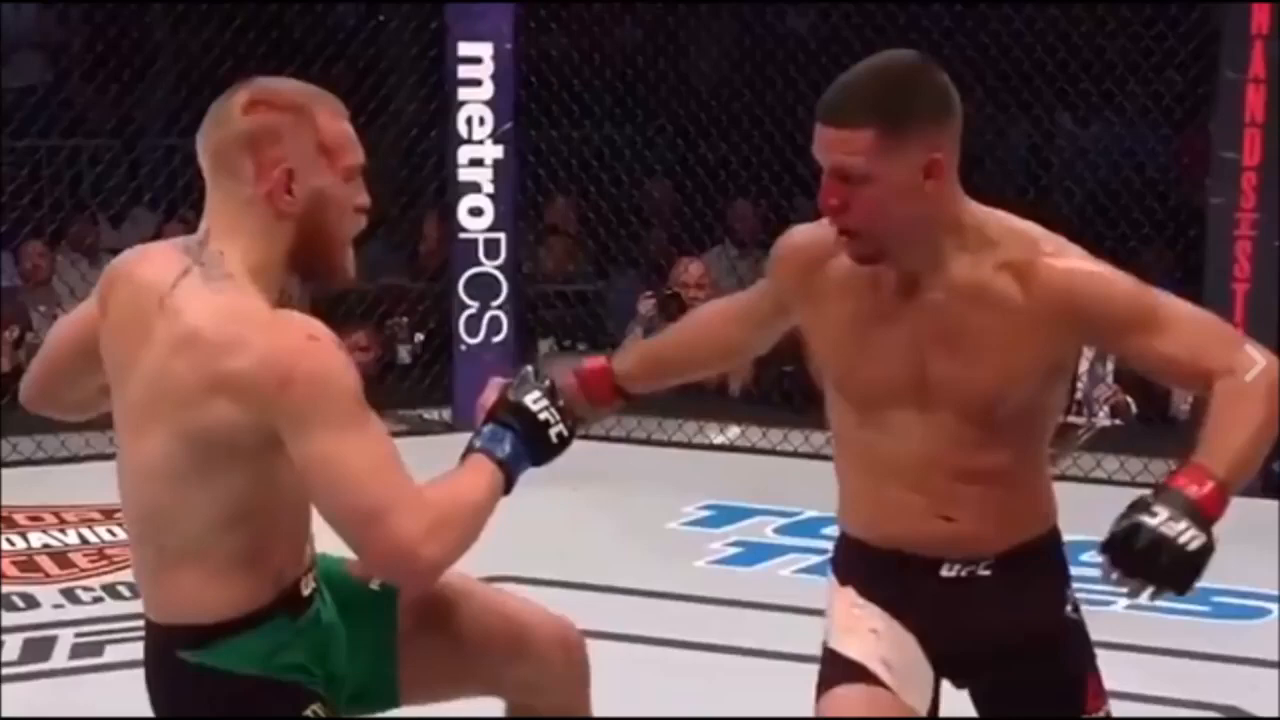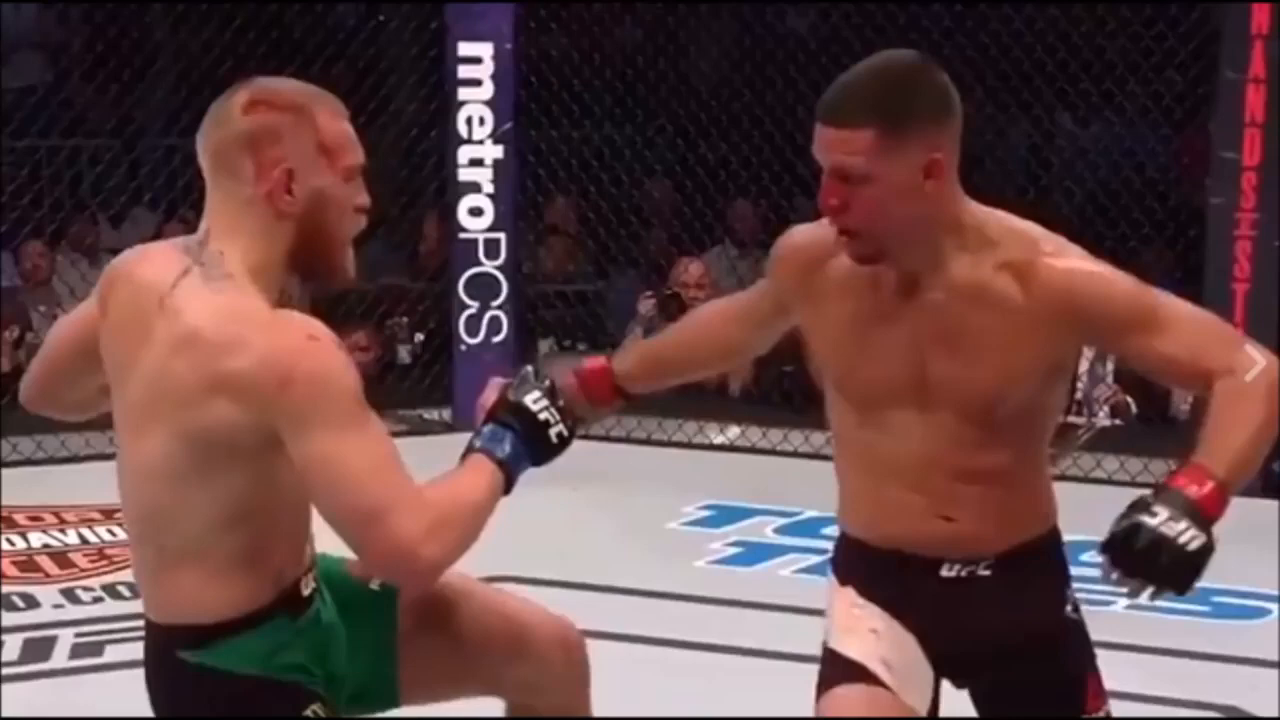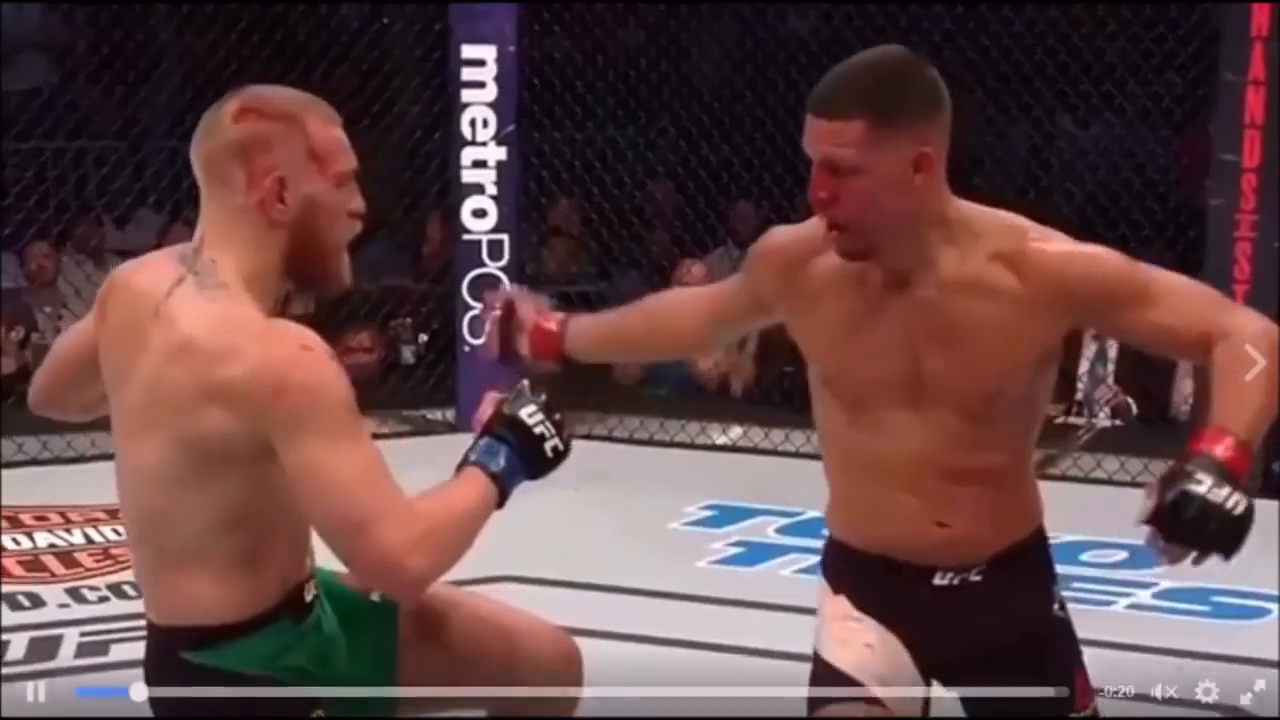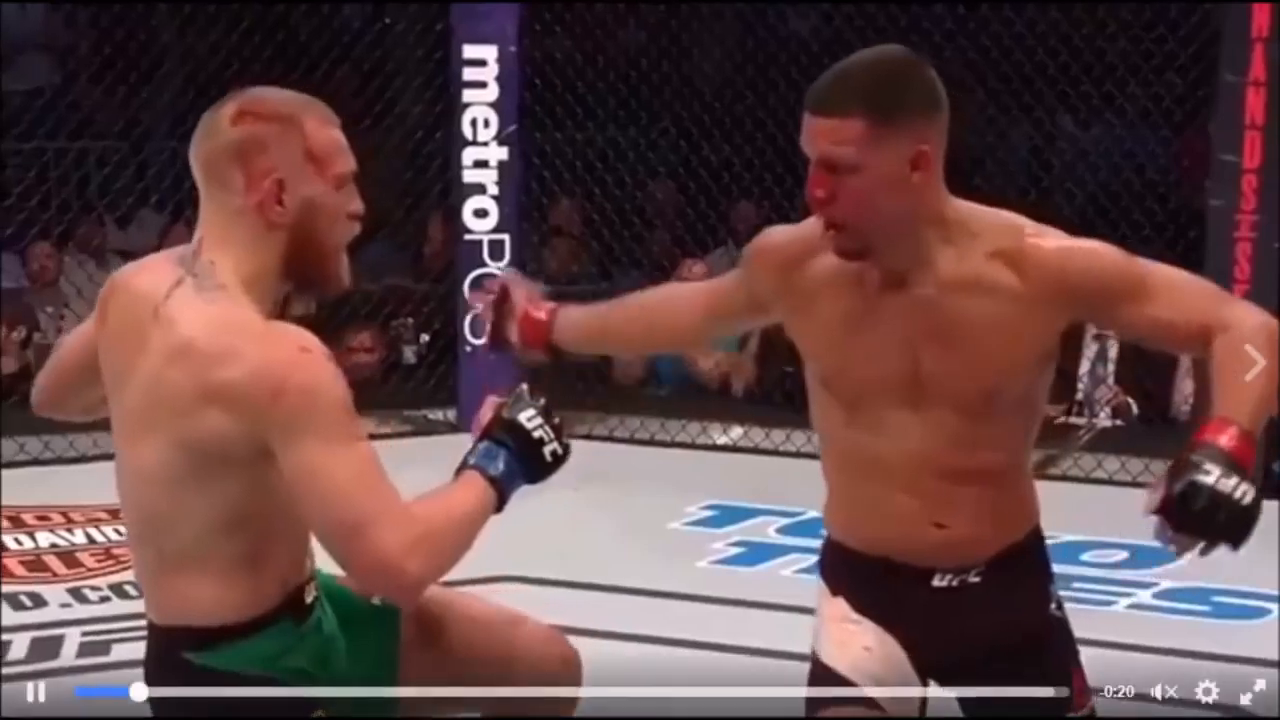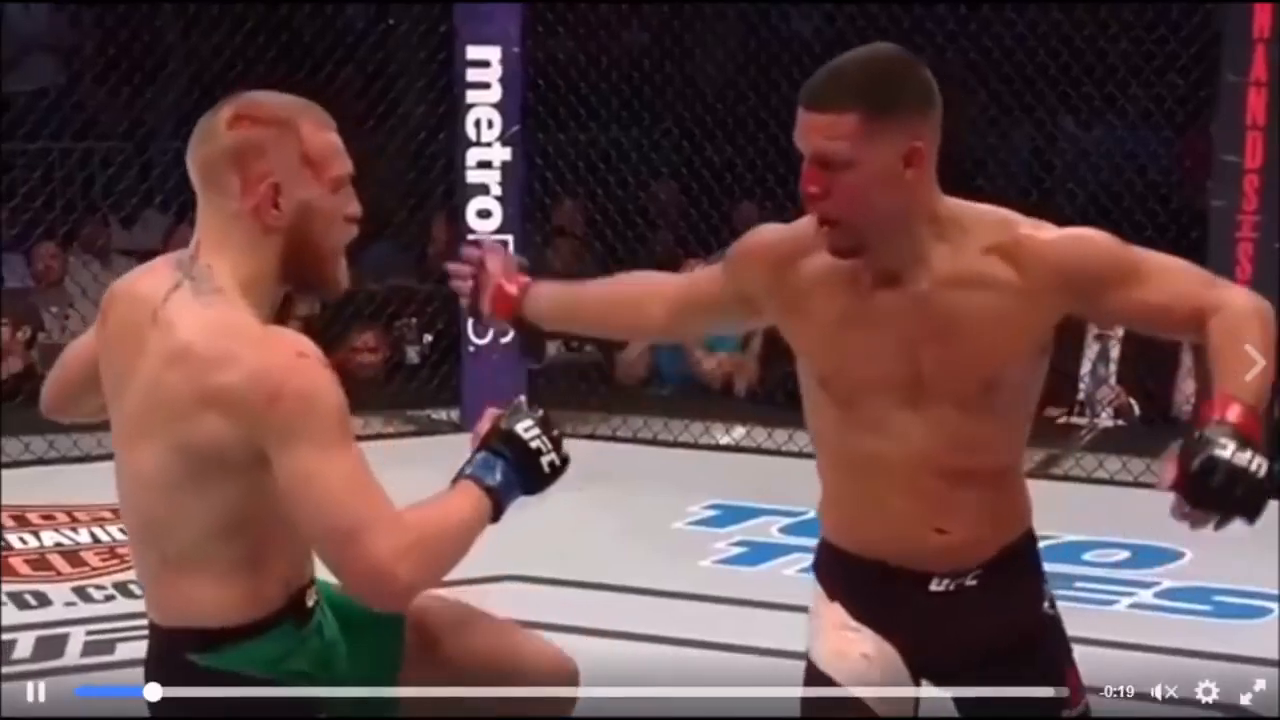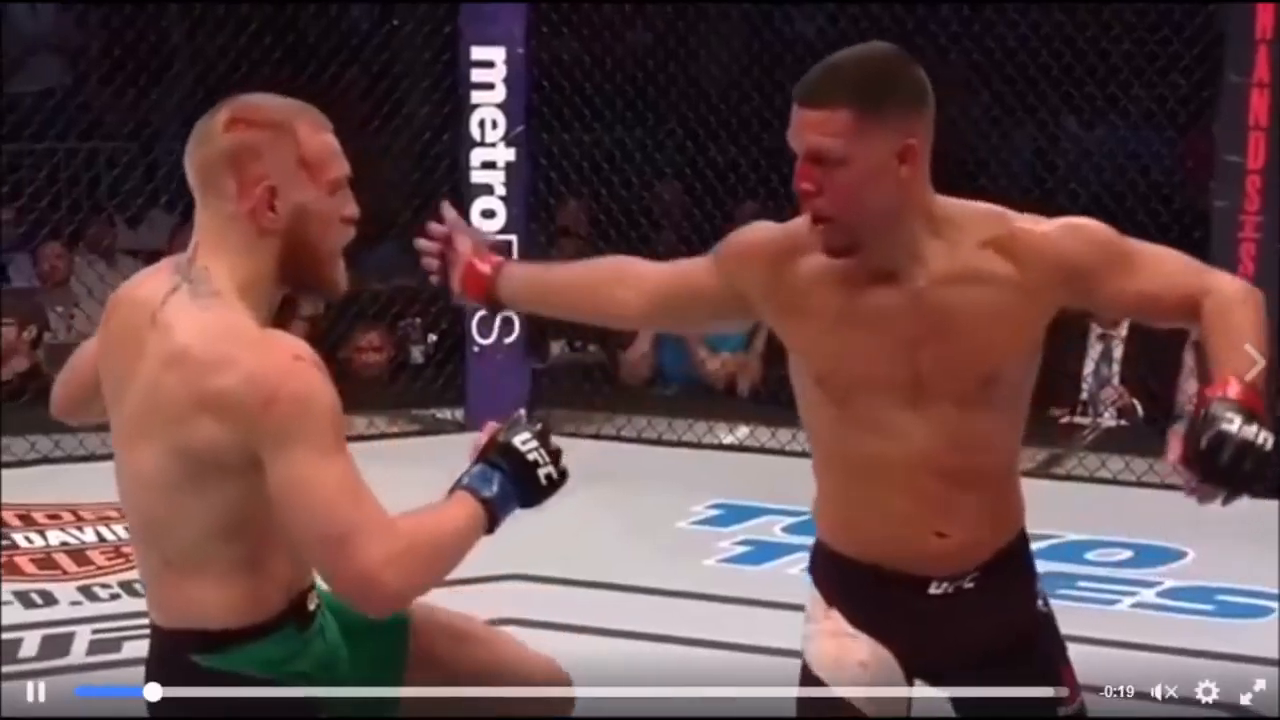
dt=0.1s
person 1, frame 1
left shoulder: (1051, 282)
right shoulder: (808, 263)
right elbow: (738, 324)
left wrist: (1195, 496)
right wrist: (610, 378)
left hip: (1020, 584)
right hip: (877, 585)
person 1, frame 2
left shoulder: (1051, 282)
right shoulder: (808, 263)
right elbow: (738, 324)
left wrist: (1196, 496)
right wrist: (610, 377)
left hip: (1020, 585)
right hip: (877, 585)
person 1, frame 3
left shoulder: (1043, 271)
right shoulder: (793, 263)
right elbow: (703, 316)
right wrist: (557, 337)
left hip: (1009, 588)
right hip: (866, 590)
person 1, frame 4
left shoulder: (1041, 268)
right shoulder: (789, 263)
right elbow: (696, 312)
right wrist: (546, 327)
left hip: (1006, 589)
right hip: (864, 592)
person 1, frame 5
left shoulder: (1038, 262)
right shoulder: (782, 264)
right elbow: (664, 303)
right wrist: (513, 294)
left hip: (1001, 589)
right hip: (861, 595)
person 1, frame 6
left shoulder: (1033, 256)
right shoulder: (773, 264)
right elbow: (641, 292)
right wrist: (489, 276)
left hip: (996, 591)
right hip: (856, 599)
person 2, frame 1
left shoulder: (138, 275)
right shoulder: (281, 350)
left elbow: (44, 390)
right elbow: (413, 548)
right wrist: (501, 447)
left hip: (301, 605)
left knee: (547, 656)
person 2, frame 2
left shoulder: (138, 275)
right shoulder: (282, 350)
left elbow: (44, 391)
right elbow: (412, 549)
right wrist: (502, 447)
left hip: (303, 607)
left knee: (547, 656)
person 2, frame 3
left shoulder: (139, 283)
right shoulder: (273, 357)
left elbow: (51, 395)
right elbow: (402, 559)
right wrist: (497, 459)
left hip: (299, 613)
left knee: (543, 665)
person 2, frame 4
left shoulder: (139, 287)
right shoulder: (272, 360)
left elbow: (54, 396)
right elbow: (398, 563)
right wrist: (496, 463)
left hip: (301, 616)
person 2, frame 5
left shoulder: (142, 292)
right shoulder: (269, 365)
left elbow: (60, 398)
right elbow: (389, 569)
right wrist: (494, 473)
left hip: (296, 625)
person 2, frame 6
left shoulder: (144, 296)
right shoulder: (265, 368)
left elbow: (70, 402)
right elbow: (379, 576)
right wrist: (491, 485)
left hip: (299, 628)
